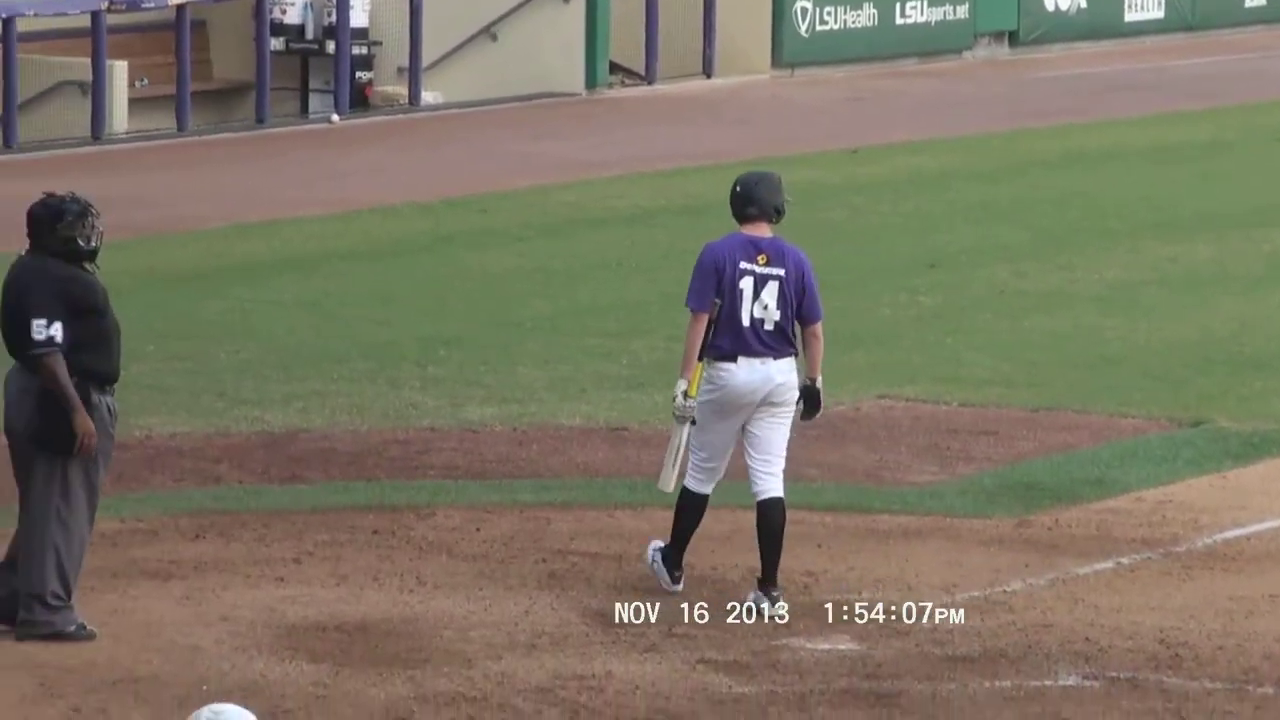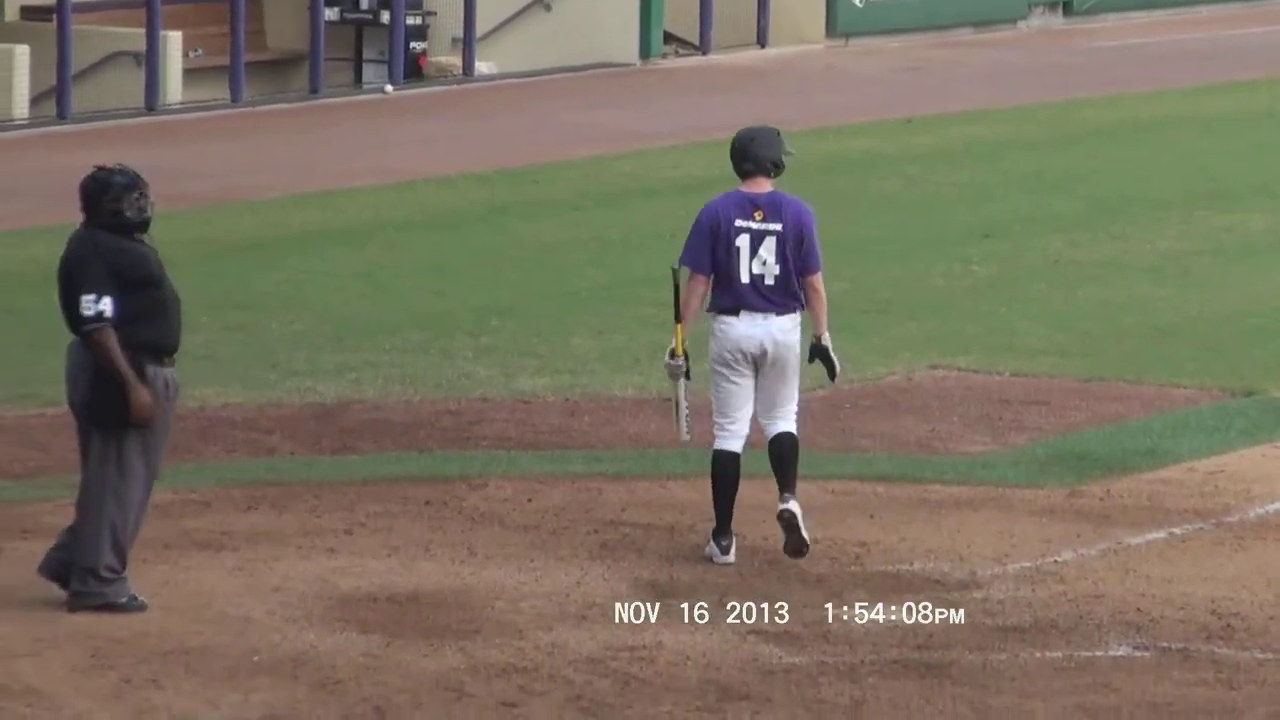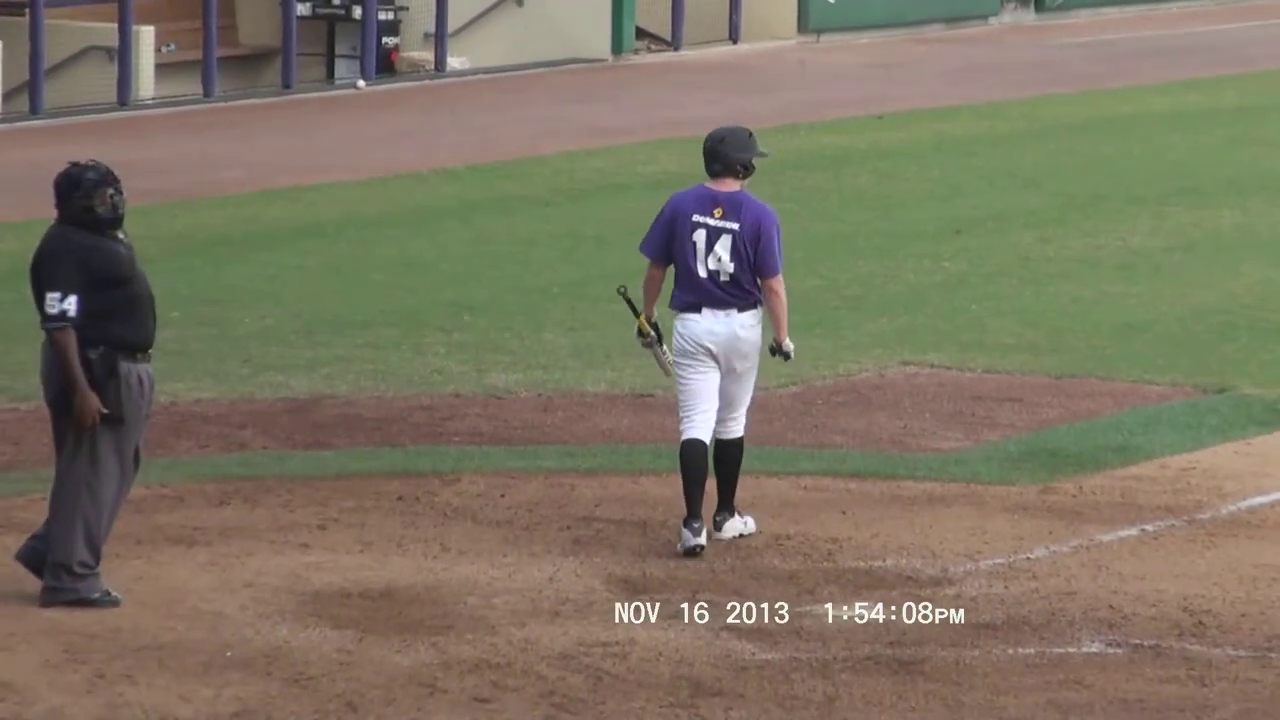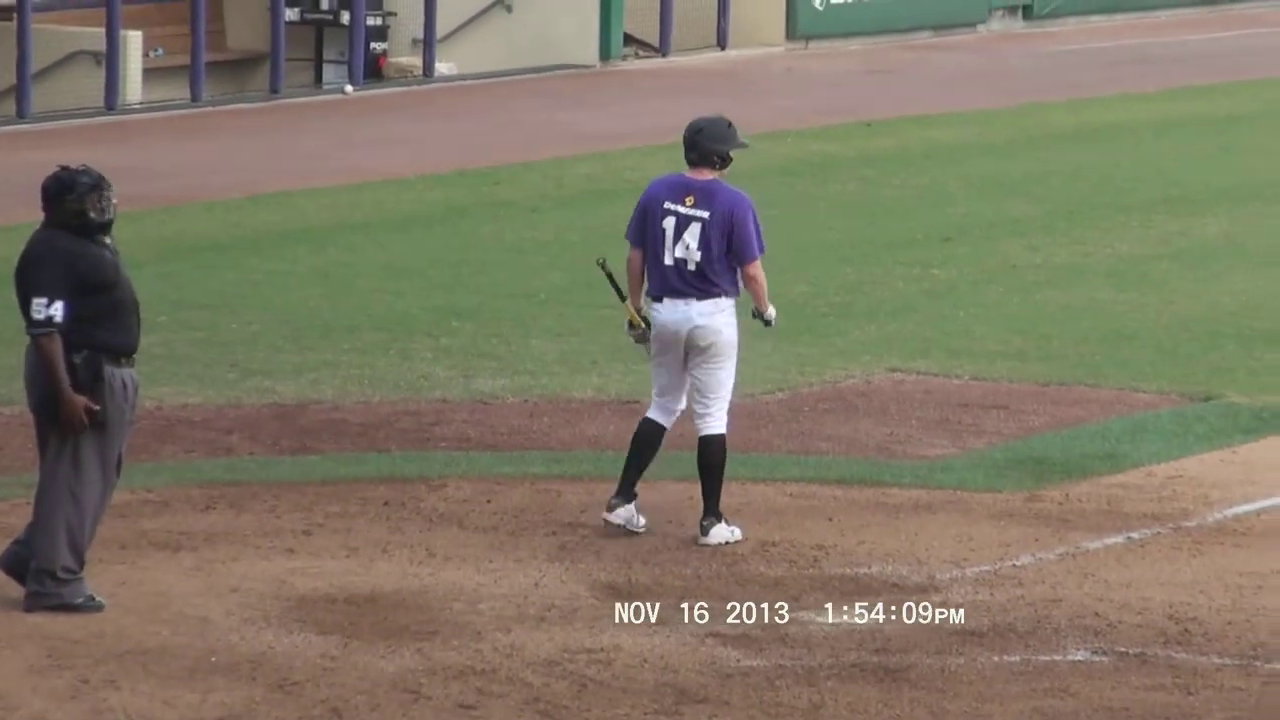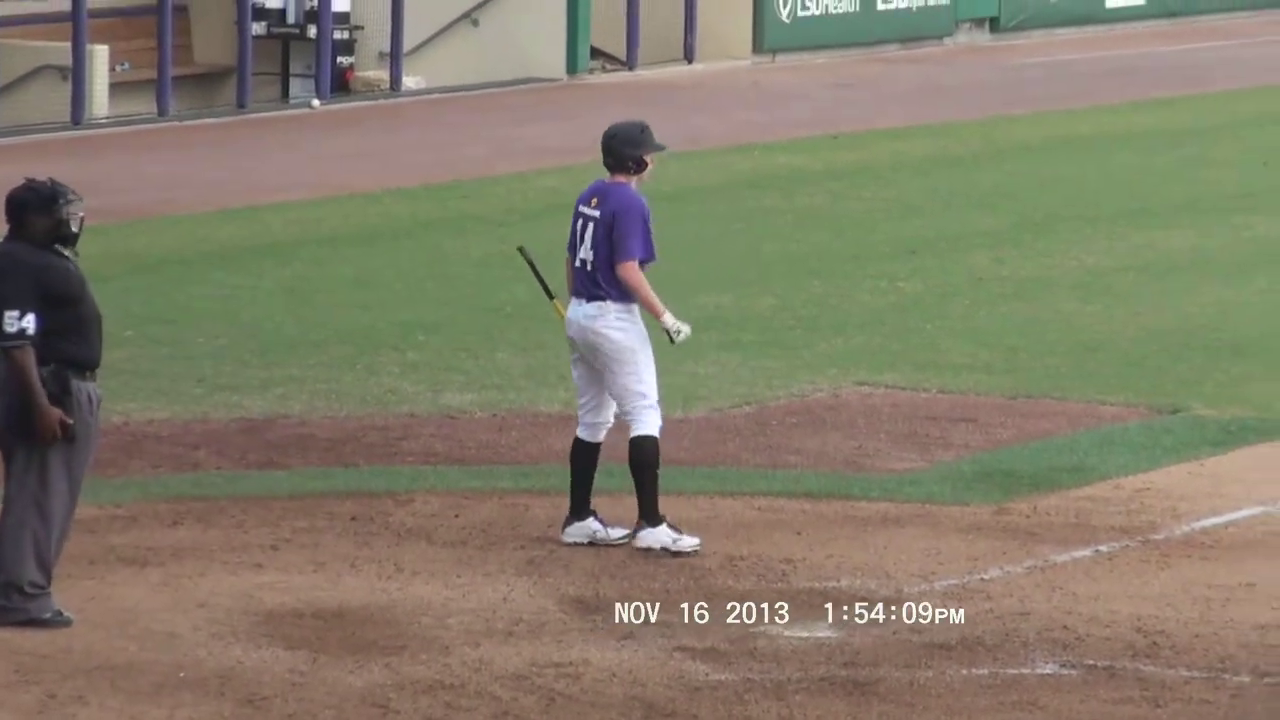
dt=0.4s
person 1, frame 1
left shoulder: (65, 268)
right shoulder: (40, 276)
right elbow: (44, 350)
right wrist: (77, 411)
left hip: (81, 398)
right hip: (63, 402)
left knee: (66, 503)
right knee: (61, 505)
right ankle: (45, 610)
person 1, frame 2
left shoulder: (123, 240)
right shoulder: (92, 250)
right elbow: (97, 326)
left wrist: (148, 379)
right wrist: (132, 385)
left hip: (145, 371)
right hip: (116, 376)
left knee: (131, 475)
right knee: (118, 477)
left ankle: (73, 563)
right ankle: (98, 582)
person 1, frame 3
left shoulder: (107, 236)
right shoulder: (63, 247)
right elbow: (59, 325)
left wrist: (134, 372)
right wrist: (80, 389)
left hip: (125, 368)
right hip: (95, 371)
left knee: (115, 469)
right knee: (90, 473)
left ankle: (48, 552)
right ankle: (70, 577)
person 1, frame 4
left shoulder: (93, 240)
right shoulder: (48, 252)
right elbow: (44, 330)
left wrist: (117, 377)
right wrist: (65, 392)
left hip: (109, 373)
right hip: (79, 376)
left knee: (98, 475)
right knee: (74, 478)
right ankle: (54, 582)
person 1, frame 5
left shoulder: (50, 254)
left wrist: (74, 392)
right wrist: (41, 404)
left hip: (71, 386)
right hip: (46, 389)
left knee: (56, 490)
right knee: (40, 493)
person 2, frame 1
left shoulder: (717, 253)
right shoulder: (795, 259)
left elbow: (699, 323)
right elbow: (812, 331)
left wrist: (684, 382)
right wrist: (813, 382)
left hip: (727, 376)
right hip: (779, 378)
left knee: (701, 475)
right knee: (768, 480)
left ankle: (672, 565)
right ankle: (769, 588)
person 2, frame 2
left shoulder: (716, 212)
right shoulder: (798, 212)
left elbow: (697, 282)
right elbow: (813, 283)
left wrist: (679, 341)
right wrist: (822, 337)
left hip: (731, 330)
right hip: (782, 330)
left knee: (729, 433)
right knee: (781, 421)
left ankle: (723, 538)
right ankle: (788, 501)
person 2, frame 3
left shoulder: (679, 205)
right shoulder: (760, 214)
left elbow: (655, 270)
right elbow: (772, 285)
left wrist: (647, 318)
right wrist: (782, 337)
left hip: (692, 326)
right hip: (742, 327)
left knee: (696, 425)
right knee: (731, 422)
left ankle: (694, 523)
right ankle: (725, 515)
person 2, frame 4
left shoulder: (656, 192)
right shoulder: (734, 202)
left elbow: (635, 257)
right elbow: (751, 271)
left wrist: (636, 310)
right wrist: (764, 308)
left hip: (665, 313)
right hip: (714, 316)
left knee: (664, 406)
right knee: (711, 416)
left ankle: (623, 498)
right ankle: (712, 520)
person 2, frame 5
left shoulder: (588, 196)
right shoulder: (630, 203)
left elbow: (573, 260)
right elbow: (628, 271)
right wrist: (666, 319)
left hip: (580, 314)
right hip: (614, 317)
left knee: (593, 420)
right knee: (643, 415)
left ankle: (579, 519)
right ankle: (651, 523)
